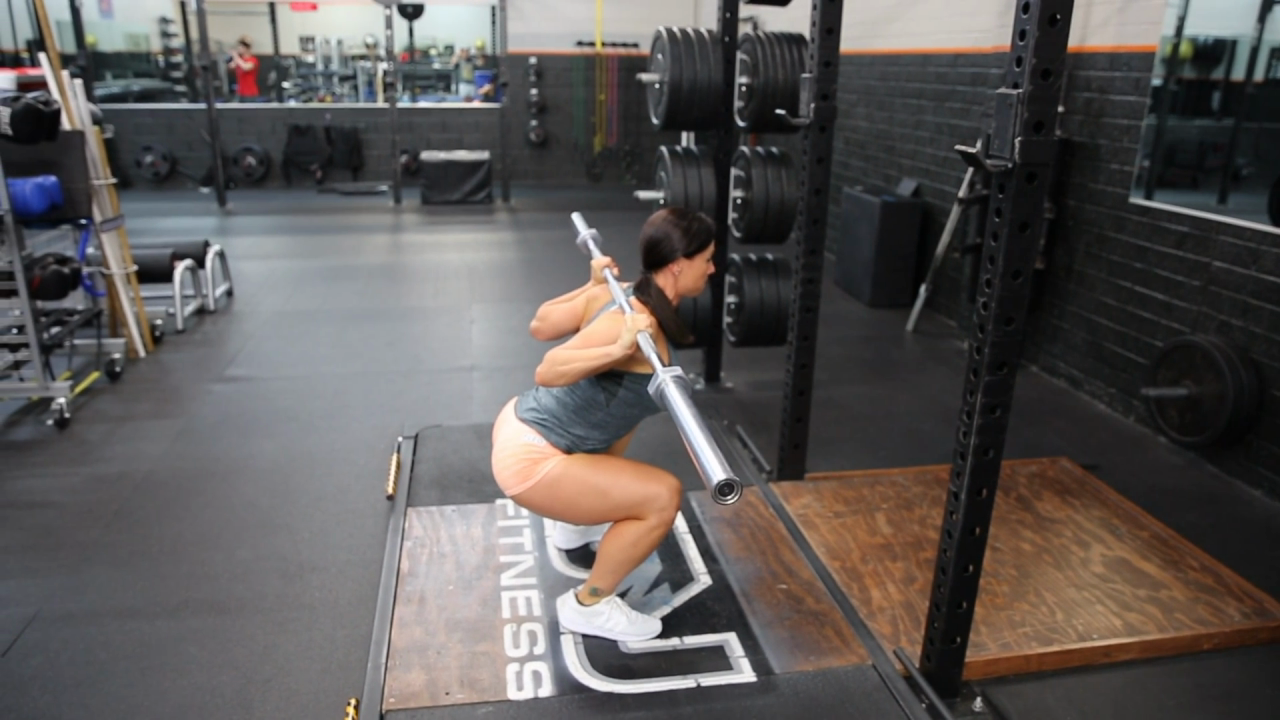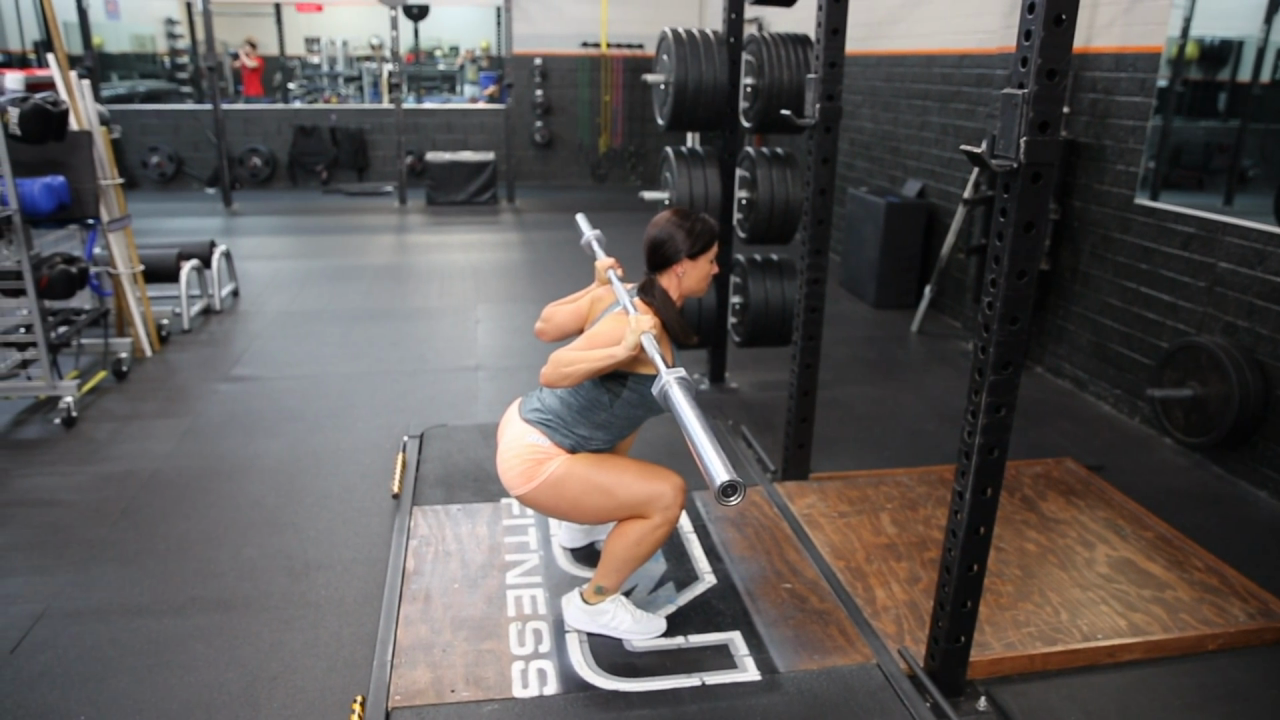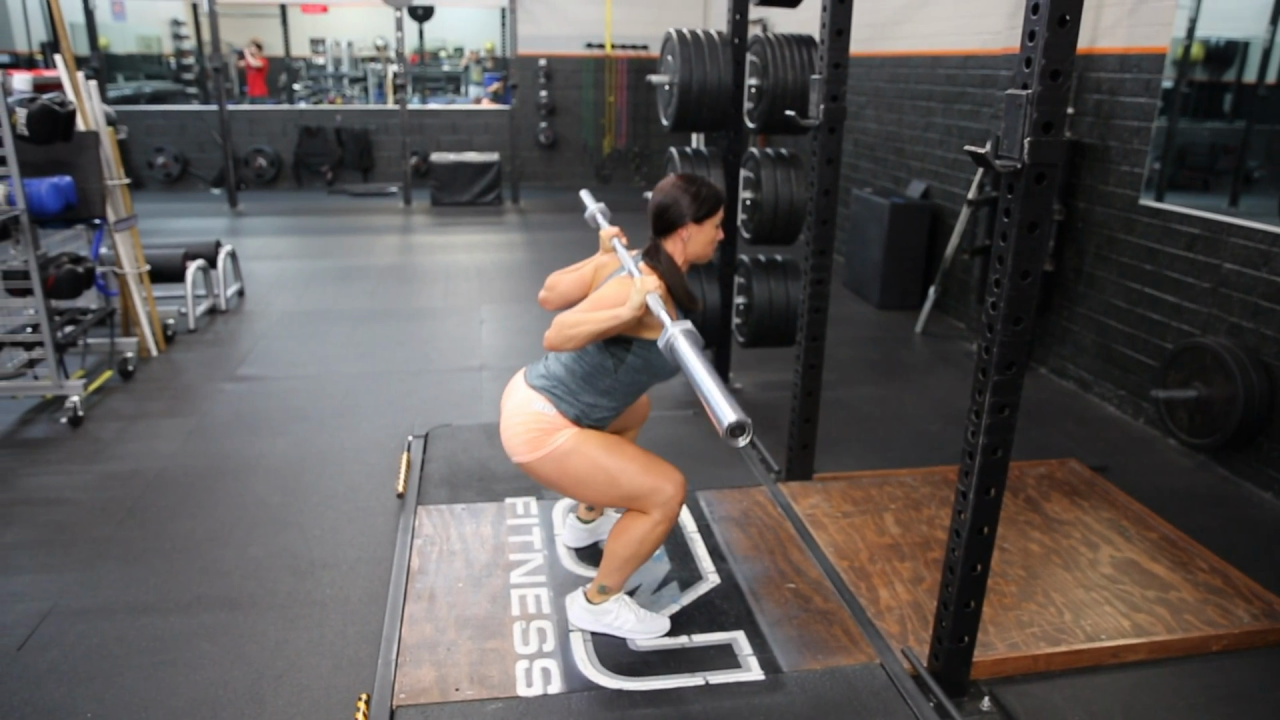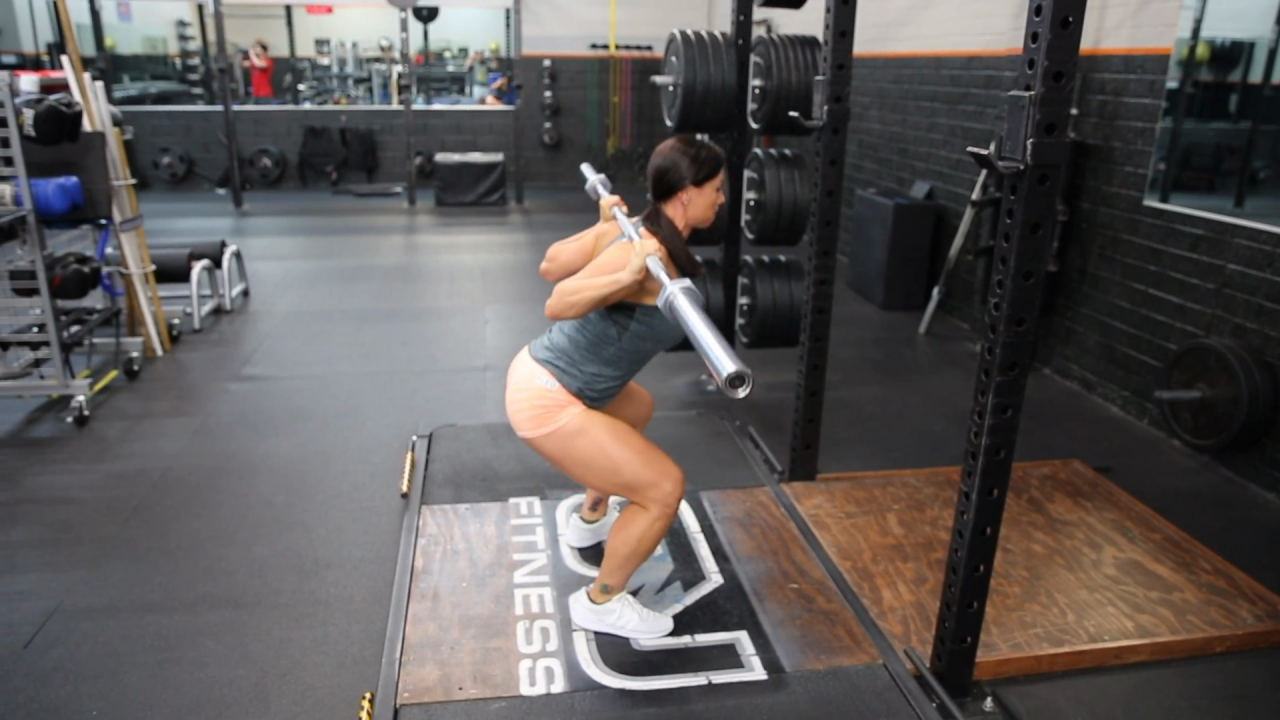
dt=0.4s
person 1, frame 1
left shoulder: (616, 294)
right shoulder: (633, 322)
left elbow: (540, 324)
right elbow: (548, 371)
left wrist: (593, 284)
right wrist: (620, 350)
left hip: (523, 427)
right hip: (530, 459)
left knee: (622, 413)
right knee: (663, 497)
left ankle: (578, 521)
right ankle: (589, 605)
person 1, frame 2
left shoulder: (620, 296)
right shoulder: (639, 324)
left elbow: (544, 326)
right elbow: (552, 373)
left wrist: (596, 286)
right wrist: (623, 352)
left hip: (528, 426)
right hip: (535, 459)
left knee: (625, 414)
right knee: (667, 495)
left ankle: (583, 521)
right ankle: (593, 603)
person 1, frame 3
left shoulder: (627, 262)
right shoulder: (641, 288)
left elbow: (548, 295)
right elbow: (556, 336)
left wrist: (601, 254)
right wrist: (627, 313)
left hip: (535, 398)
right hip: (539, 426)
left knee: (635, 410)
right knee: (666, 491)
left ankle: (588, 519)
right ankle: (597, 603)
person 1, frame 4
left shoulder: (627, 230)
right shoulder: (644, 253)
left elbow: (550, 265)
right elbow: (557, 305)
left wrist: (603, 222)
right wrist: (628, 277)
left hip: (544, 375)
right hip: (547, 401)
left knee: (639, 409)
right knee: (664, 487)
left ankle: (592, 519)
right ankle: (600, 603)
